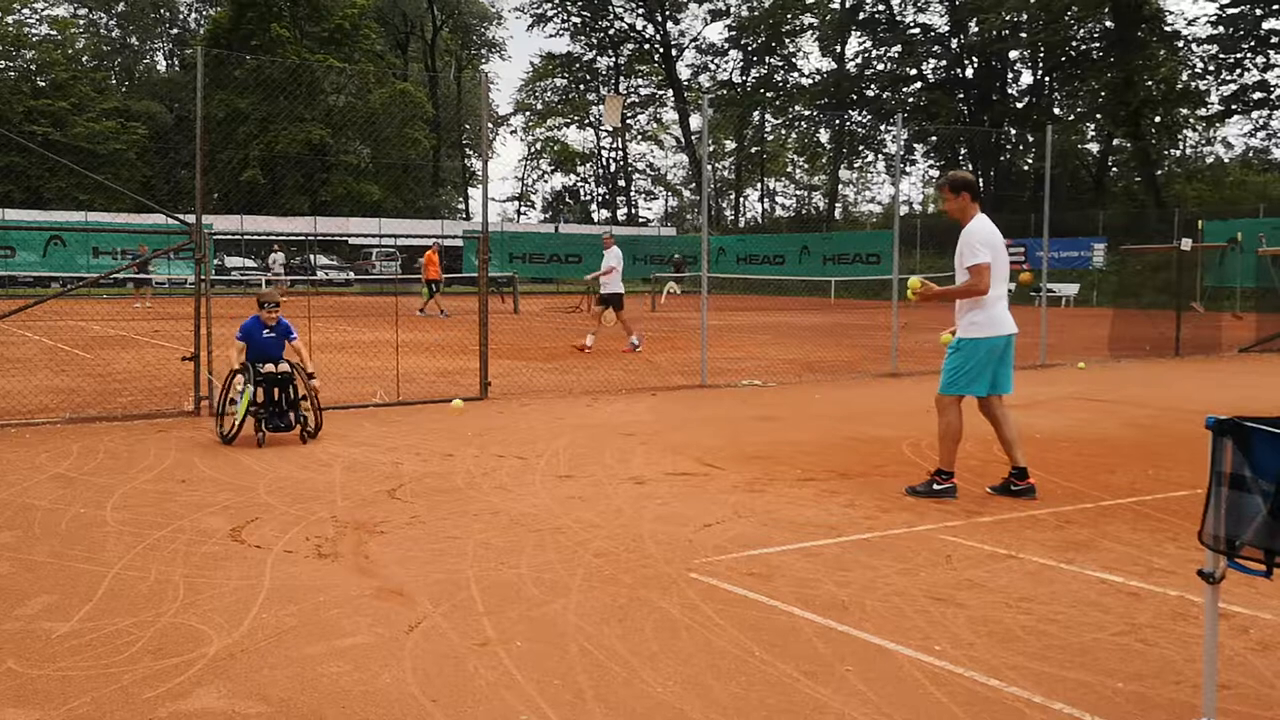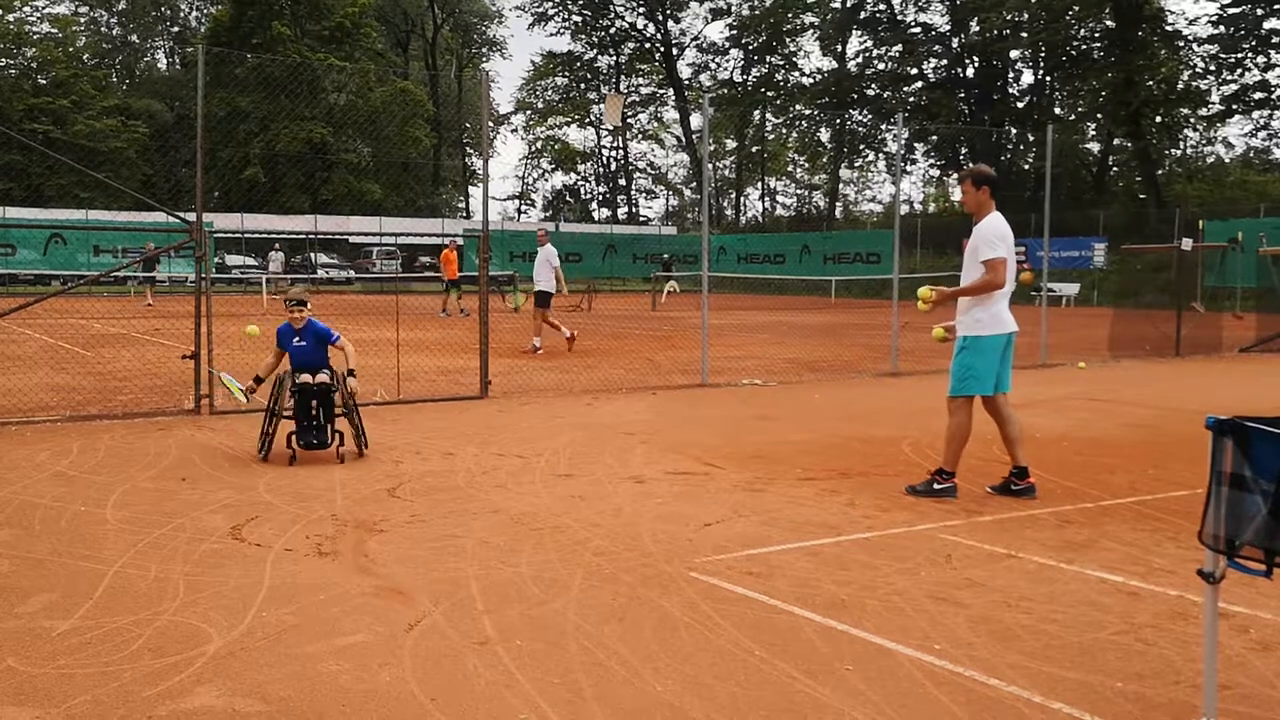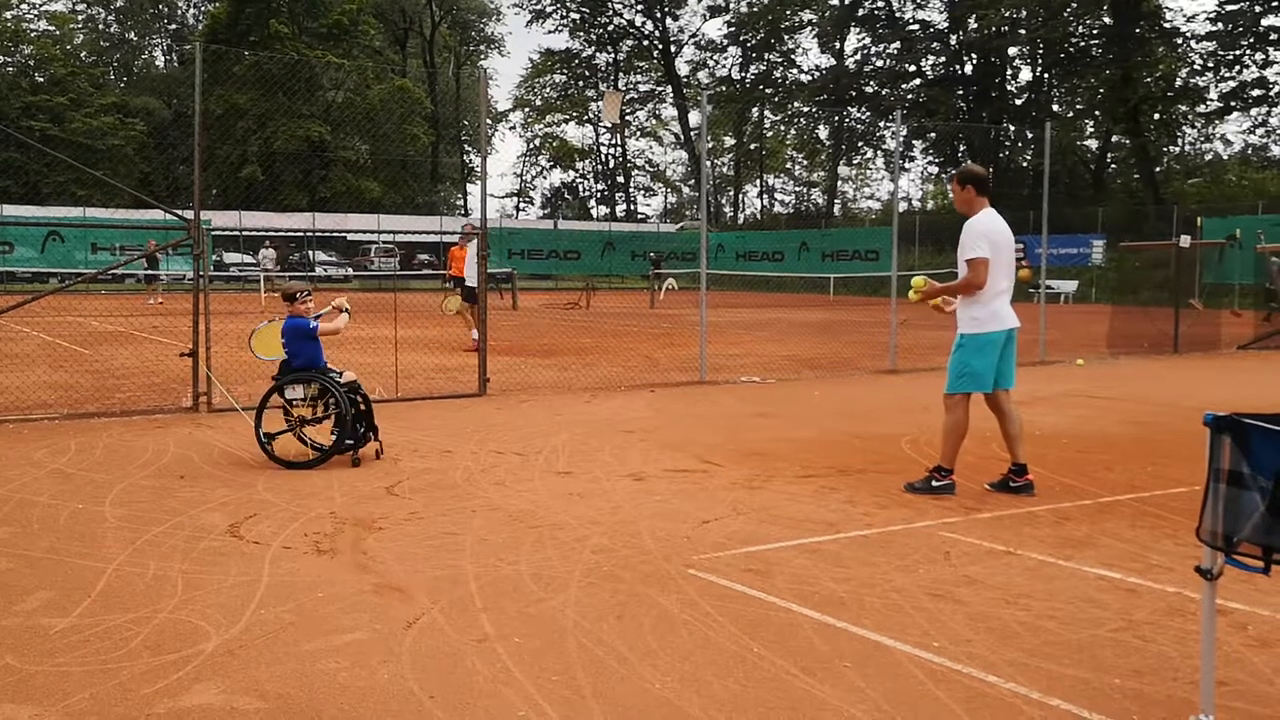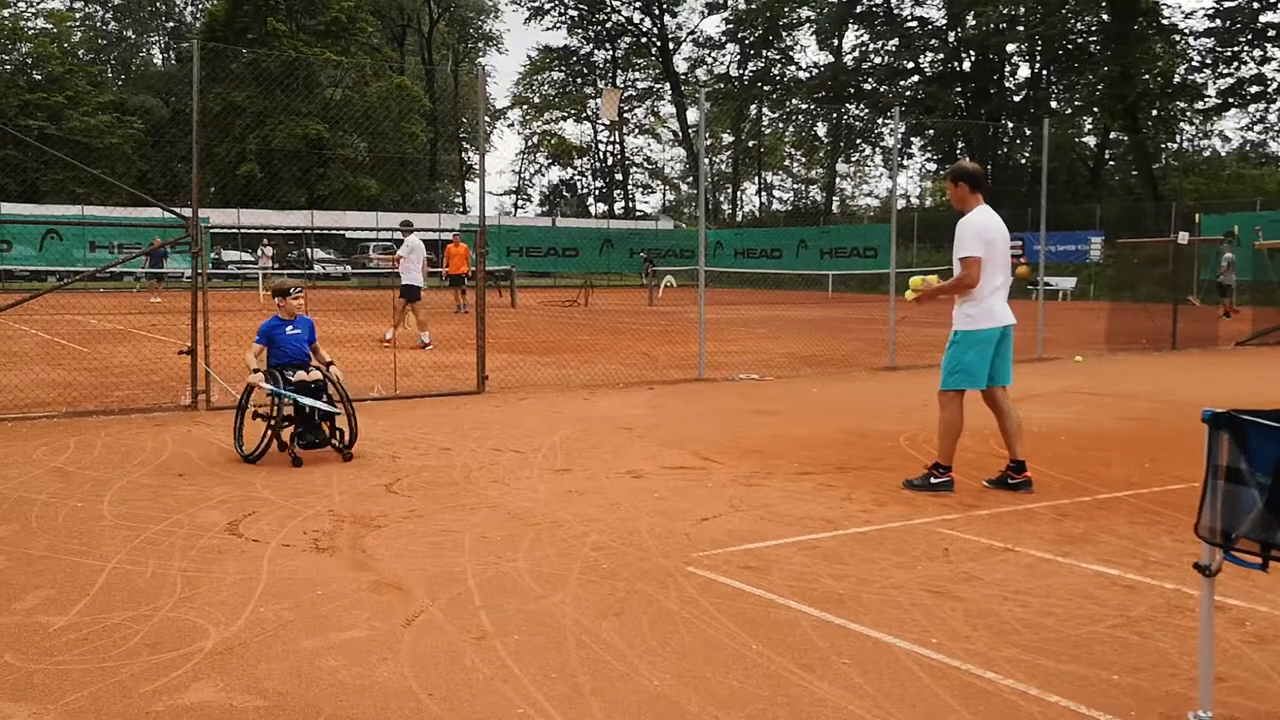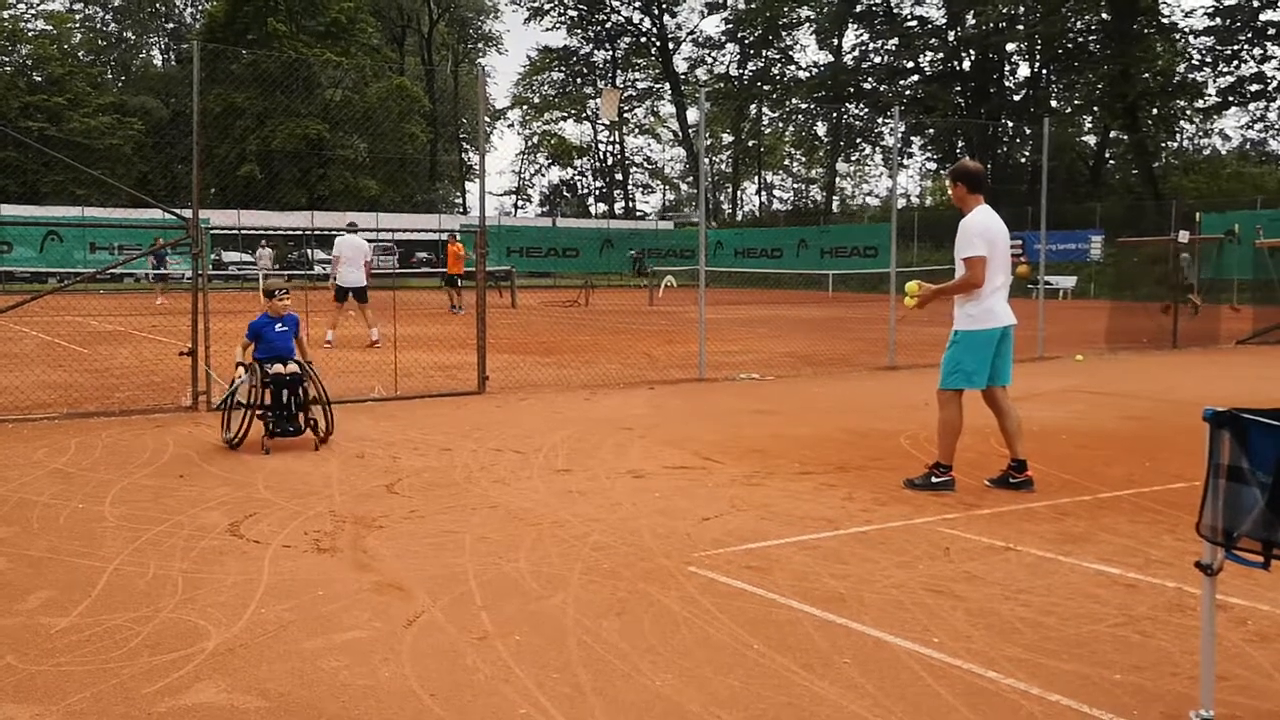
dt=0.7s
person 1, frame 1
left shoulder: (974, 231)
right shoulder: (986, 229)
left elbow: (980, 286)
left wrist: (938, 292)
right wrist: (962, 323)
left hip: (980, 333)
right hip: (999, 330)
left knee: (947, 400)
right knee: (992, 403)
left ankle: (944, 479)
right ankle: (1020, 478)
person 1, frame 2
left shoulder: (989, 227)
right shoulder: (991, 227)
left elbow: (997, 279)
left wrist: (950, 293)
right wrist: (960, 321)
left hip: (982, 332)
right hip: (994, 328)
left knee: (959, 402)
right knee: (996, 401)
left ankle: (945, 478)
right ankle: (1021, 477)
person 1, frame 3
left shoulder: (976, 225)
right shoulder: (998, 223)
left elbow: (977, 280)
left wrist: (941, 290)
right wrist: (958, 303)
left hip: (980, 328)
right hip: (1001, 323)
left knee: (955, 398)
right knee: (999, 397)
left ankle: (943, 476)
right ankle: (1019, 475)
person 1, frame 4
left shoulder: (970, 223)
right shoulder: (995, 220)
left elbow: (970, 278)
left wrist: (935, 289)
right wrist: (943, 289)
left hip: (976, 323)
right hip: (999, 319)
left knee: (950, 394)
right knee: (997, 394)
left ankle: (942, 473)
right ankle: (1018, 471)
person 1, frame 5
left shoulder: (972, 223)
right shoulder: (994, 220)
left elbow: (975, 278)
left wrist: (935, 291)
left hip: (976, 323)
right hip: (1000, 320)
left knee: (949, 393)
right knee: (996, 393)
left ankle: (942, 472)
right ankle: (1019, 470)
